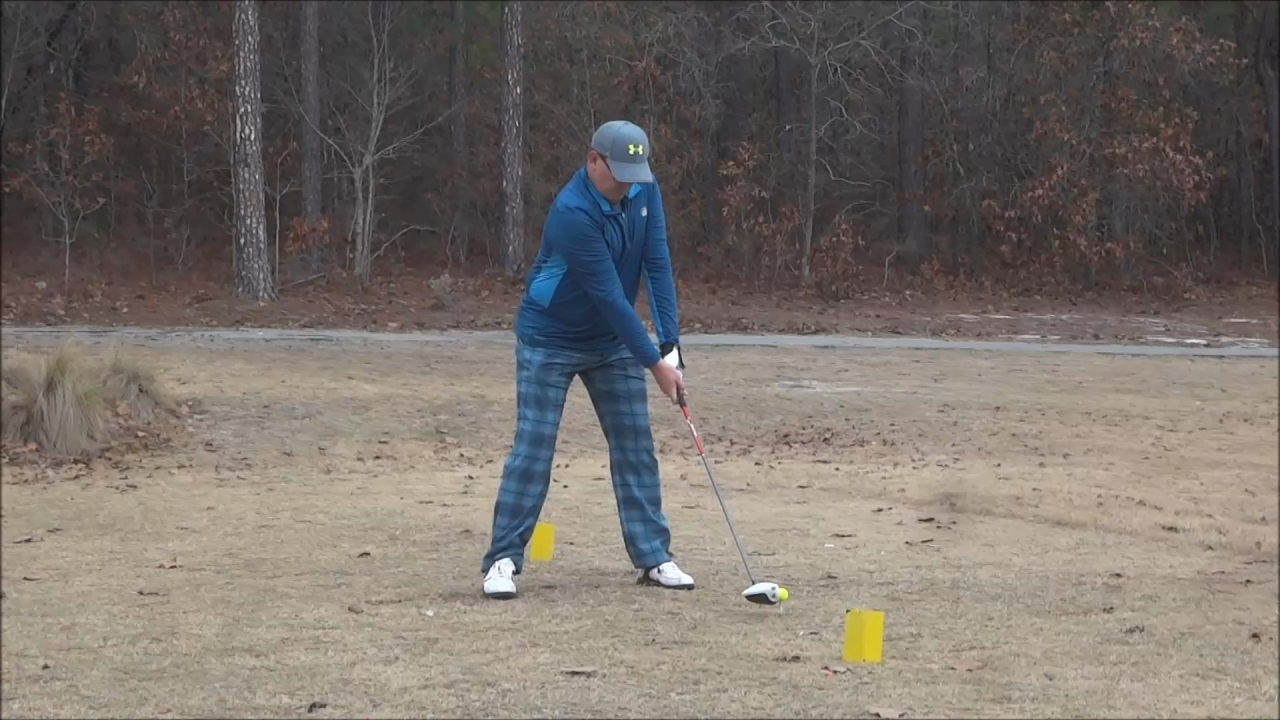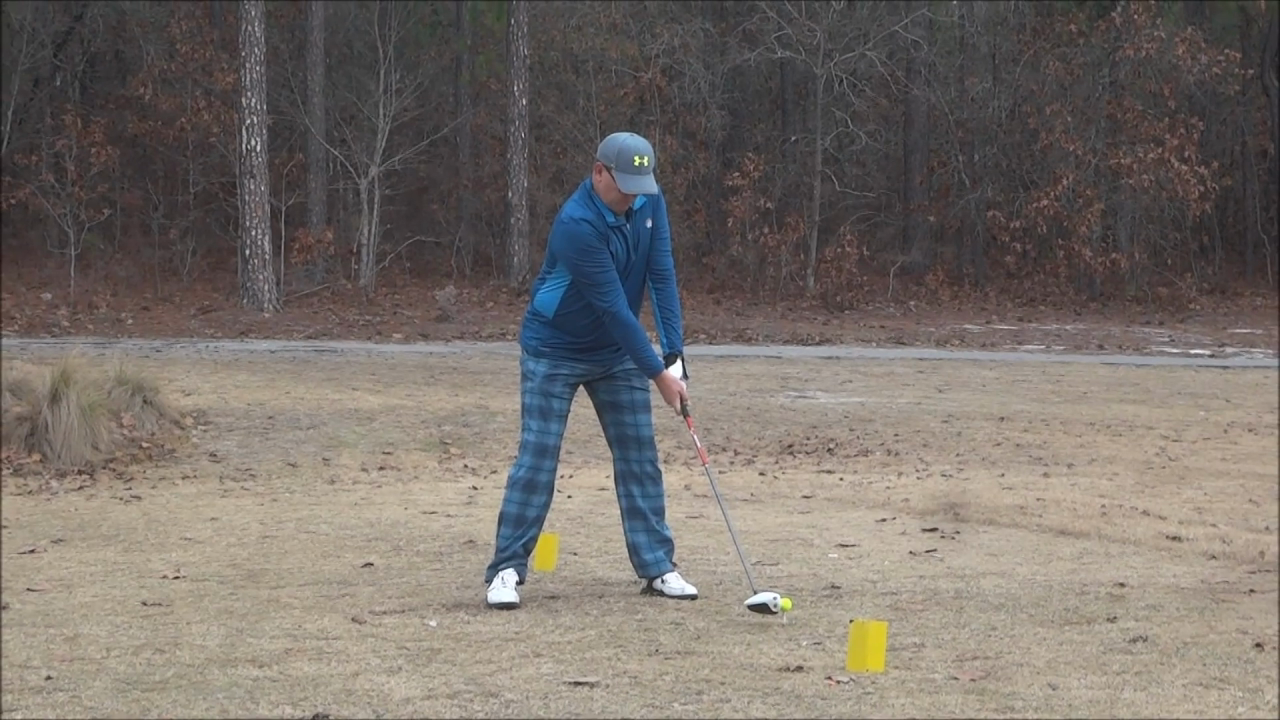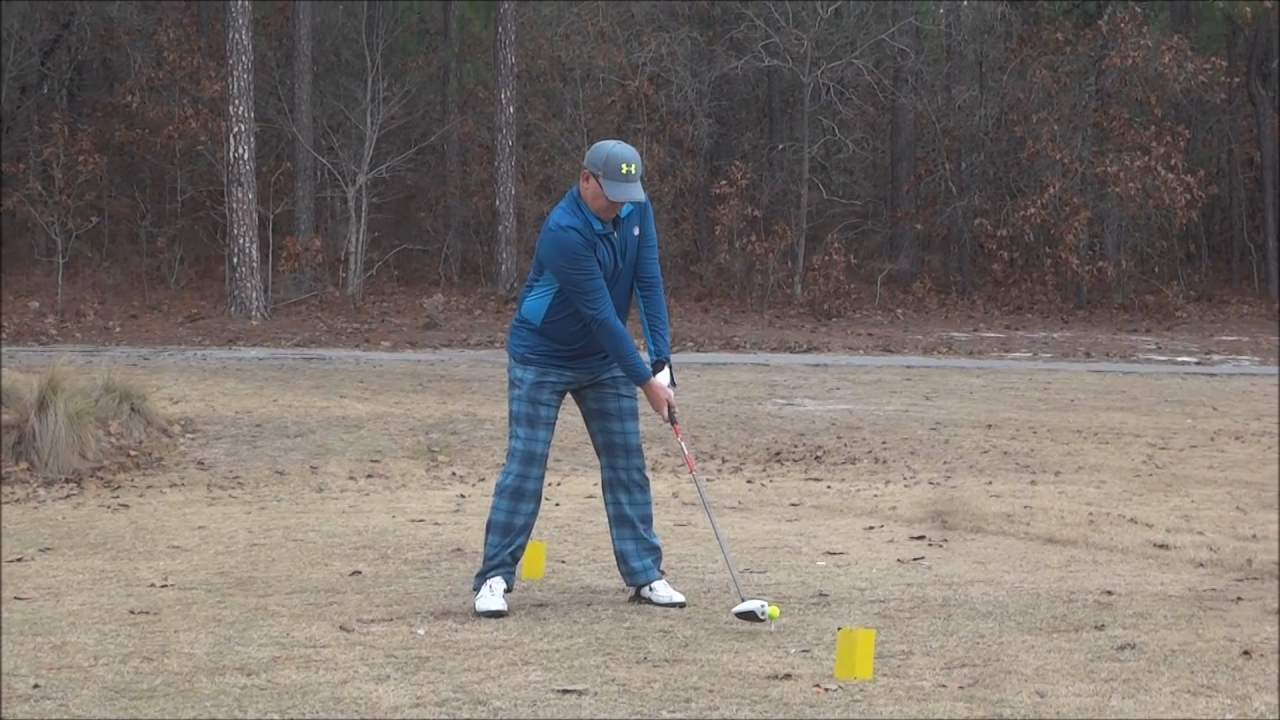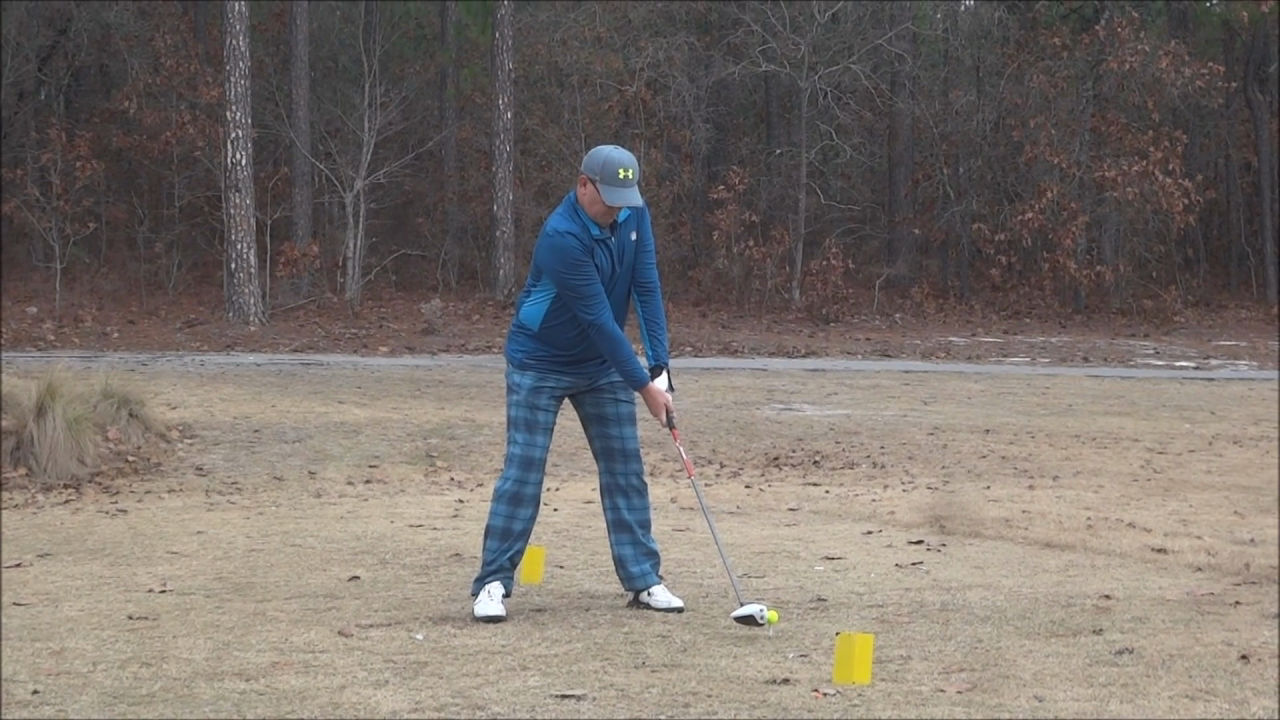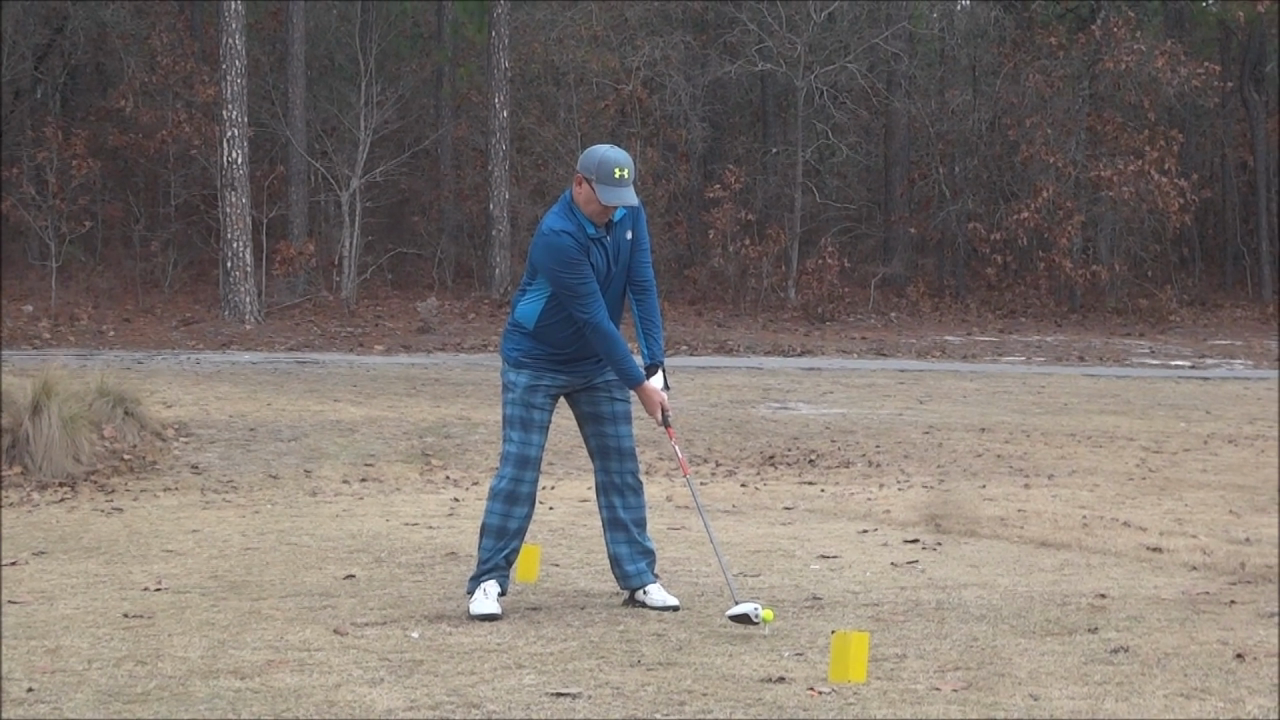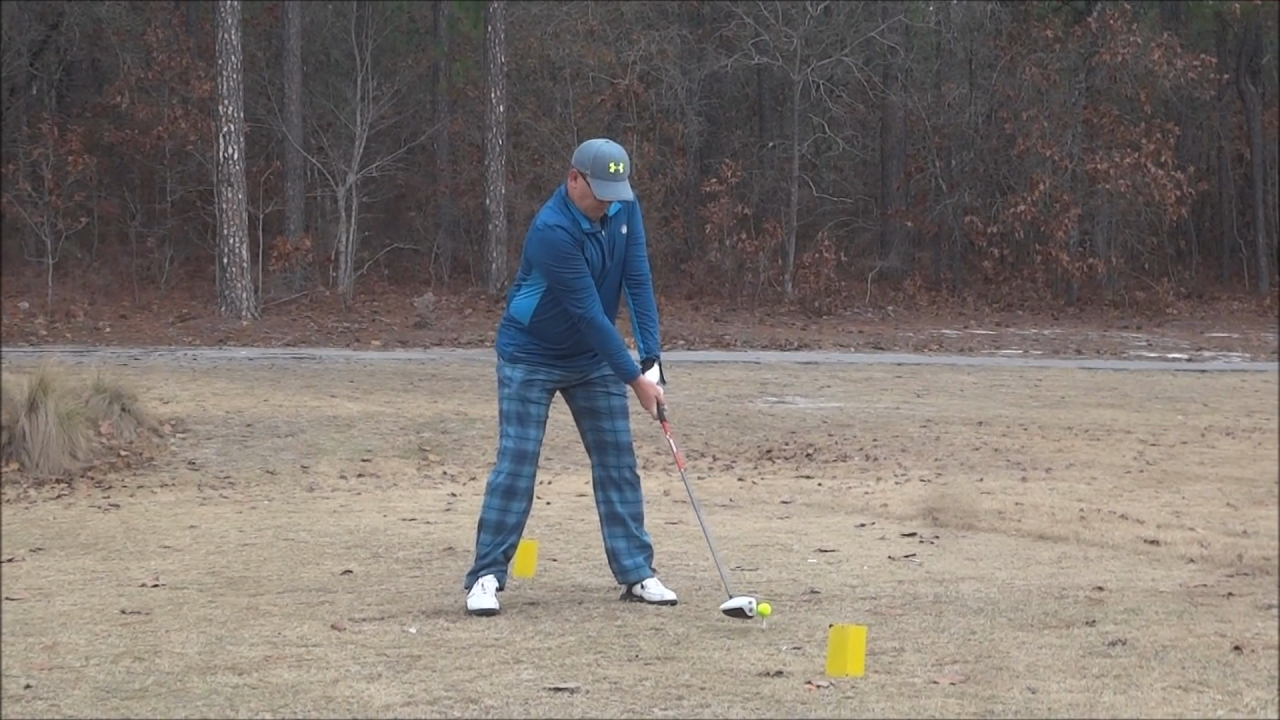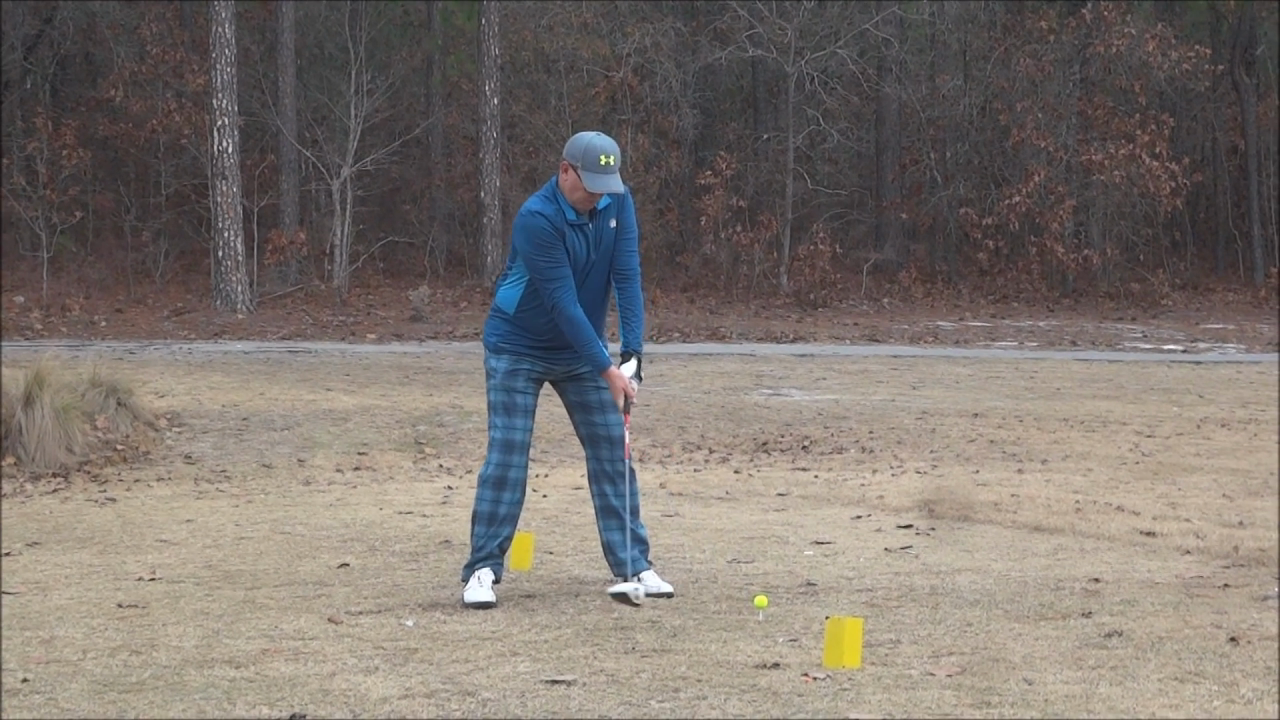
dt=0.7s
person 1, frame 1
left shoulder: (644, 191)
right shoulder: (571, 213)
left elbow: (657, 265)
right elbow: (607, 295)
left wrist: (671, 343)
right wrist: (654, 361)
left hip: (612, 339)
right hip: (550, 340)
left knee: (635, 446)
right knee: (533, 448)
left ankle: (652, 557)
right ankle: (503, 560)
person 1, frame 2
left shoulder: (650, 202)
right shoulder: (577, 224)
left elbow: (662, 276)
right elbow: (613, 306)
left wrist: (675, 354)
right wrist: (658, 372)
left hip: (617, 350)
right hip: (554, 351)
left knee: (640, 457)
right knee: (537, 458)
left ankle: (657, 567)
right ankle: (506, 569)
person 1, frame 3
left shoulder: (637, 209)
right shoulder: (564, 231)
left elbow: (649, 284)
right elbow: (600, 314)
left wrist: (662, 360)
right wrist: (645, 380)
left hip: (605, 358)
right hip: (541, 359)
left knee: (627, 466)
right knee: (524, 467)
left ankle: (645, 575)
right ankle: (494, 578)
person 1, frame 4
left shoulder: (633, 214)
right shoulder: (561, 236)
left elbow: (647, 288)
right elbow: (598, 319)
left wrist: (659, 365)
right wrist: (644, 385)
left hip: (603, 363)
right hip: (539, 363)
left knee: (626, 471)
right knee: (523, 472)
left ankle: (643, 580)
right ankle: (492, 583)
person 1, frame 5
left shoulder: (629, 213)
right shoulder: (557, 235)
left elbow: (642, 288)
right elbow: (594, 318)
left wrist: (655, 364)
right wrist: (639, 384)
left hip: (598, 361)
right hip: (535, 362)
left knee: (621, 468)
right knee: (519, 469)
left ankle: (638, 578)
right ankle: (488, 582)
person 1, frame 6
left shoulder: (624, 208)
right shoulder: (552, 230)
left elbow: (638, 282)
right elbow: (588, 313)
left wrist: (651, 357)
right wrist: (635, 378)
left hip: (594, 356)
right hip: (530, 356)
left knee: (618, 462)
right knee: (516, 463)
left ankle: (636, 573)
right ankle: (486, 576)
person 1, frame 7
left shoulder: (618, 202)
right shoulder: (536, 218)
left elbow: (627, 278)
right elbow: (562, 303)
left wrist: (632, 351)
right wrist: (607, 369)
left hip: (582, 348)
right hip: (518, 348)
left knee: (612, 453)
right knee: (507, 456)
left ankle: (632, 565)
right ankle: (482, 570)
